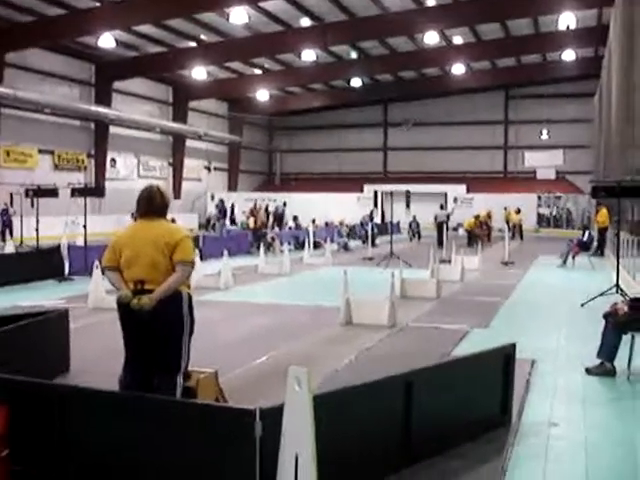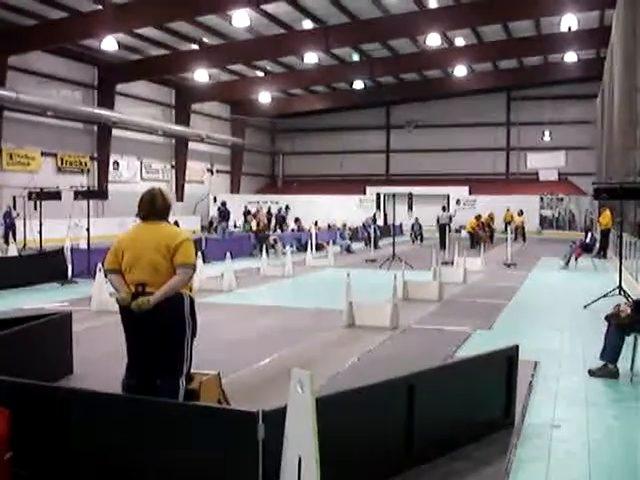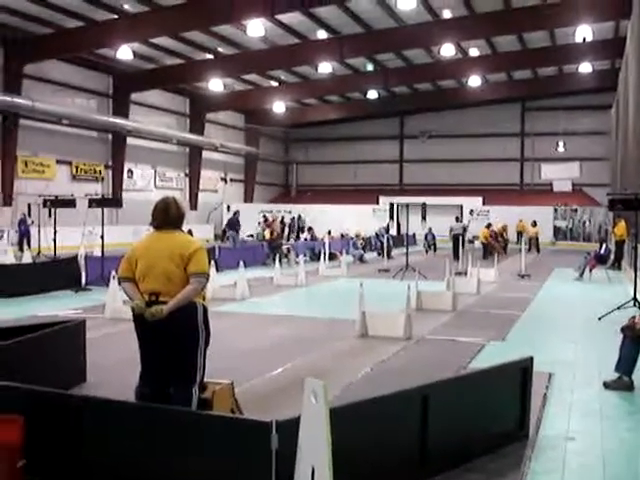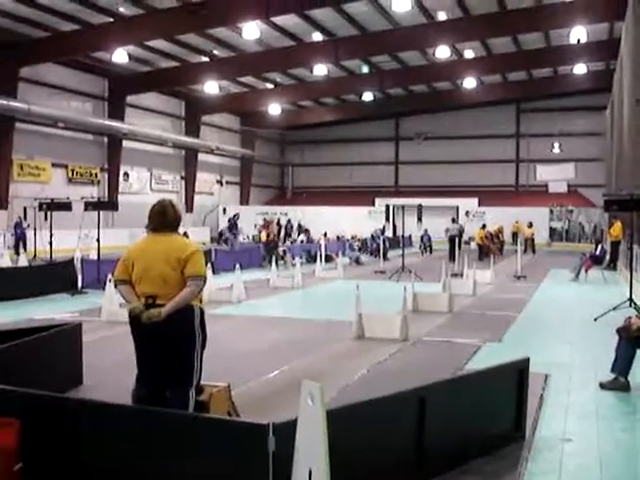
dt=0.5s
person 1, frame 1
left shoulder: (123, 235)
right shoulder: (176, 234)
left elbow: (109, 267)
right elbow: (184, 271)
left wrist: (124, 290)
right wrist: (156, 296)
left hip: (131, 305)
right hip: (169, 304)
left knee: (134, 363)
right knee: (170, 367)
person 1, frame 2
left shoulder: (125, 238)
right shoulder: (178, 237)
left elbow: (111, 270)
right elbow: (185, 274)
left wrist: (124, 293)
right wrist: (155, 298)
left hip: (133, 307)
right hip: (170, 306)
left knee: (137, 365)
right knee: (172, 369)
person 1, frame 3
left shoulder: (139, 246)
right shoulder: (191, 245)
left elbow: (125, 278)
right elbow: (198, 283)
left wrist: (138, 301)
right wrist: (168, 307)
left hip: (147, 316)
right hip: (184, 316)
left knee: (150, 375)
right knee: (186, 378)
person 1, frame 4
left shoulder: (135, 248)
right shoulder: (188, 248)
left elbow: (121, 280)
right elbow: (195, 286)
left wrist: (135, 303)
right wrist: (166, 310)
left hip: (143, 319)
right hip: (180, 318)
left knee: (147, 377)
right knee: (182, 380)
